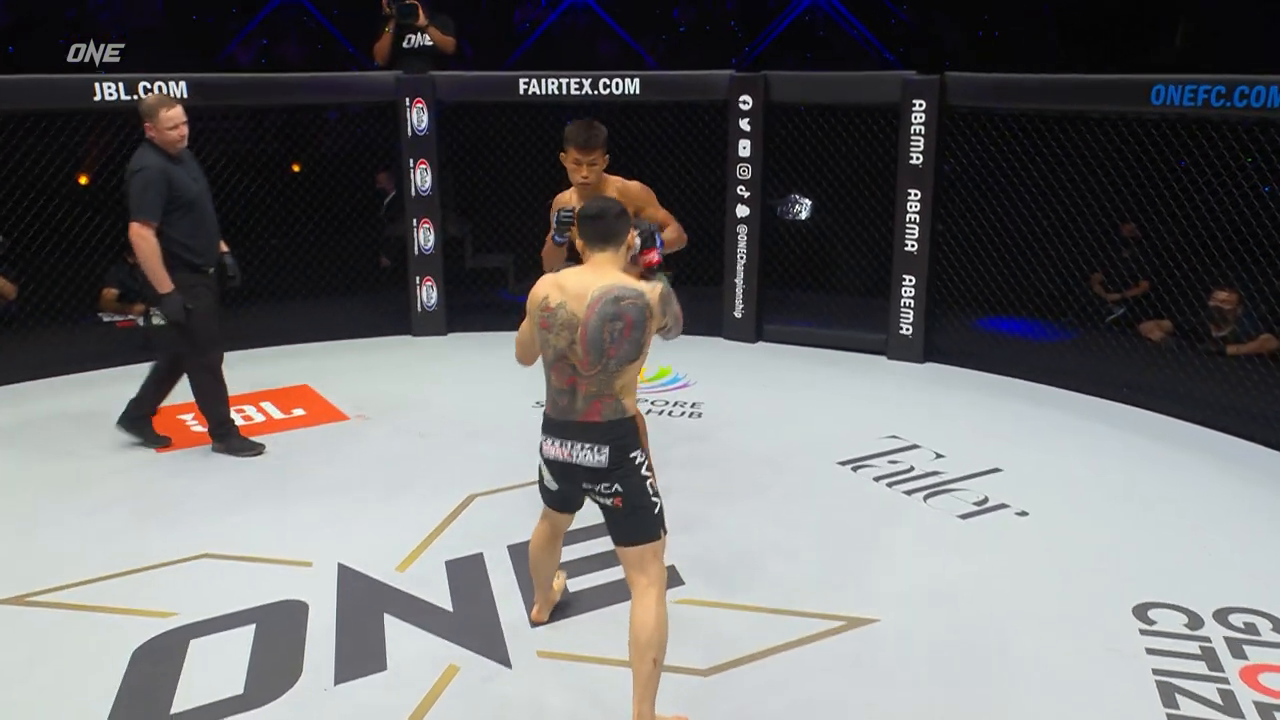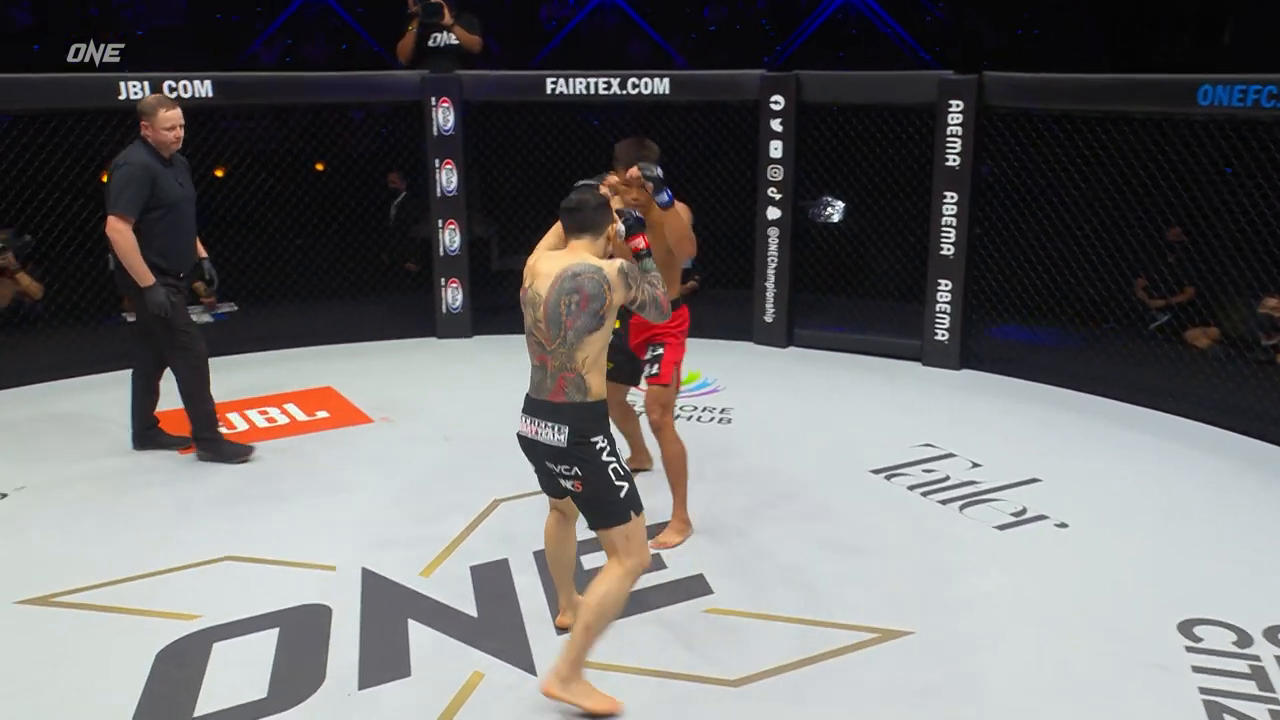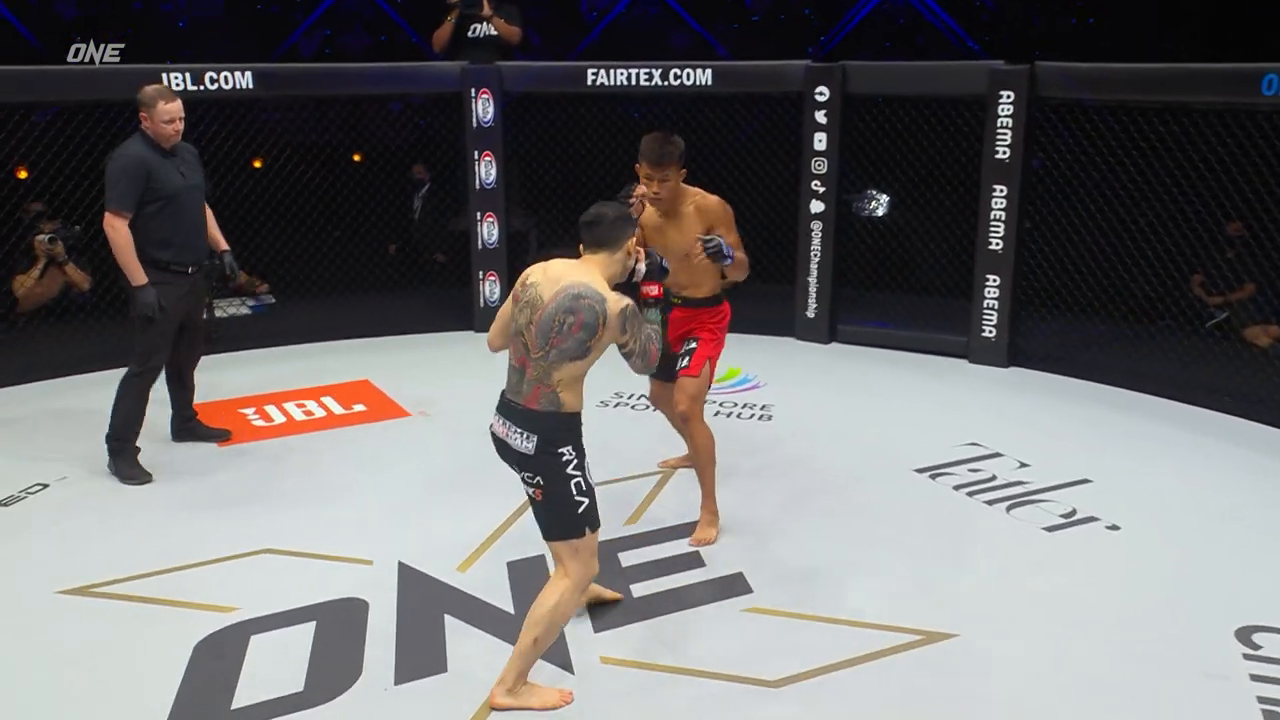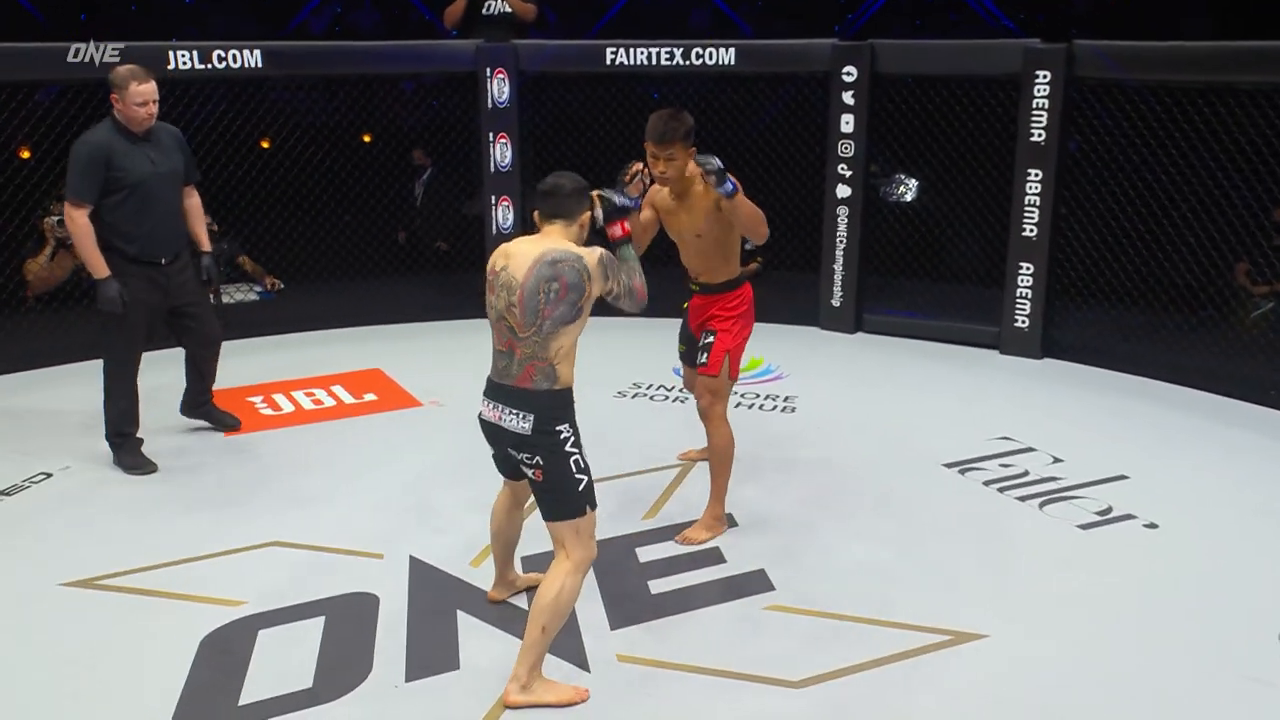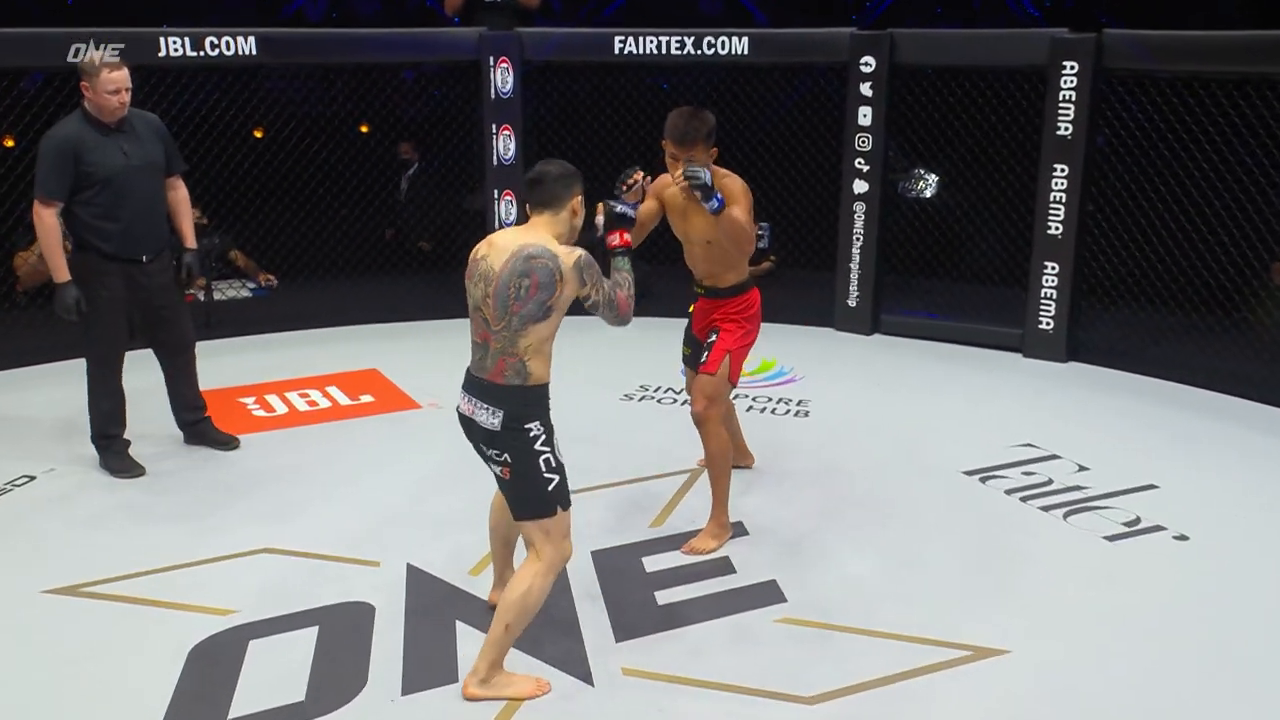
dt=0.3s
person 1, frame 1
left shoulder: (546, 290)
right shoulder: (651, 296)
left elbow: (523, 357)
right elbow: (673, 329)
left hip: (557, 441)
right hip: (615, 448)
left knee: (554, 520)
right knee: (648, 582)
left ankle: (542, 600)
person 1, frame 2
left shoulder: (536, 265)
right shoulder: (613, 273)
right elbow: (662, 310)
left wrist: (568, 215)
right wrist: (640, 244)
left hip: (533, 422)
right hip: (580, 431)
left knee: (563, 509)
right knee: (630, 558)
left ankle: (568, 606)
right ankle: (567, 675)
person 1, frame 3
left shoulder: (536, 272)
right shoulder: (615, 307)
left elbow: (495, 342)
right elbow: (646, 362)
left hip: (507, 422)
right hip: (550, 437)
left knee: (561, 501)
right knee: (578, 569)
left ankle: (577, 591)
right ankle: (511, 685)
person 1, frame 4
left shoulder: (501, 254)
right shoulder: (590, 261)
right elbow: (636, 300)
right wrist: (620, 230)
left hip: (494, 407)
right hip: (544, 418)
left knee: (515, 487)
right knee: (577, 553)
left ankle: (504, 579)
right ankle: (526, 680)
person 1, frame 5
left shoulder: (485, 247)
right shoulder: (570, 261)
right elbow: (621, 313)
right wrist: (618, 239)
left hip: (474, 401)
right hip: (518, 414)
left knee: (512, 486)
right knee: (551, 554)
left ankle: (503, 584)
right ankle: (485, 674)
person 2, frame 1
left shoulder: (631, 192)
right shoulder: (562, 202)
left elbow: (678, 235)
right elbow: (551, 266)
left wrist: (656, 240)
right wrist: (558, 234)
person 2, frame 2
left shoulder: (673, 210)
left elbow: (685, 253)
left wrist: (662, 195)
left hip: (665, 323)
right hip: (629, 317)
left knee: (659, 417)
right knee: (611, 400)
left ankle: (681, 518)
right ankle: (640, 454)
person 2, frame 3
left shoulder: (711, 208)
right shoulder: (644, 210)
left elbow: (741, 273)
left wrist: (725, 254)
left hip: (706, 318)
right hip: (671, 312)
left knee: (688, 408)
right knee: (661, 397)
left ankle: (709, 515)
right ankle: (695, 453)
person 2, frame 4
left shoulder: (718, 185)
right shoulder: (658, 194)
left elbow: (760, 235)
right elbow: (633, 248)
left wrist: (725, 184)
left hip: (729, 302)
right hip: (698, 297)
left knee: (711, 403)
right knee: (696, 383)
left ankle: (716, 513)
right ankle: (718, 447)
person 2, frame 5
left shoulder: (732, 187)
right shoulder: (663, 187)
left elbow: (744, 249)
right elbow: (628, 241)
left wrist: (711, 199)
right wrist: (628, 202)
left hip: (735, 307)
right hip: (703, 300)
left knee: (704, 408)
right knee: (702, 391)
left ankle: (719, 522)
right ankle: (739, 452)
person 3, frame 1
left shoulder: (184, 156)
right shoulder: (150, 168)
right elbow: (141, 234)
left wrist: (223, 251)
right wrist: (165, 291)
left hip: (202, 272)
right hip: (181, 278)
left knee: (180, 351)
right knee: (205, 356)
left ankle: (138, 415)
right ankle: (224, 433)
person 3, frame 2
left shoulder: (177, 162)
right shoulder: (135, 166)
right elbow: (117, 228)
left wrist: (201, 257)
right wrist: (148, 285)
left hip: (172, 278)
right hip: (151, 281)
left knee: (155, 355)
right knee: (191, 355)
left ankle: (146, 432)
right ankle: (209, 440)
person 3, frame 3
left shoulder: (187, 153)
right shoulder: (131, 160)
right elbow: (114, 225)
left wrist: (222, 249)
right wrist: (140, 285)
left hip: (192, 274)
right hip: (157, 280)
left knee: (186, 354)
right knee: (148, 362)
left ankle: (185, 422)
right ankle: (121, 449)
person 3, frame 4
left shoulder: (171, 137)
right shoulder: (95, 146)
left elbow: (189, 195)
right elbow: (76, 214)
left wrist: (205, 250)
right wrist: (102, 276)
left hip: (177, 265)
right hip: (127, 272)
left knee: (207, 336)
right knee: (123, 357)
left ankle: (198, 402)
right ankle: (123, 442)
person 3, frame 5
left shoulder: (150, 126)
right shoulder: (64, 139)
left elbow: (174, 187)
right elbow: (45, 212)
left wrist: (189, 246)
right wrist: (63, 281)
left hip: (157, 262)
right hip: (102, 269)
left knee: (179, 345)
right knee: (106, 358)
left ankle: (194, 423)
right ankle: (110, 445)
